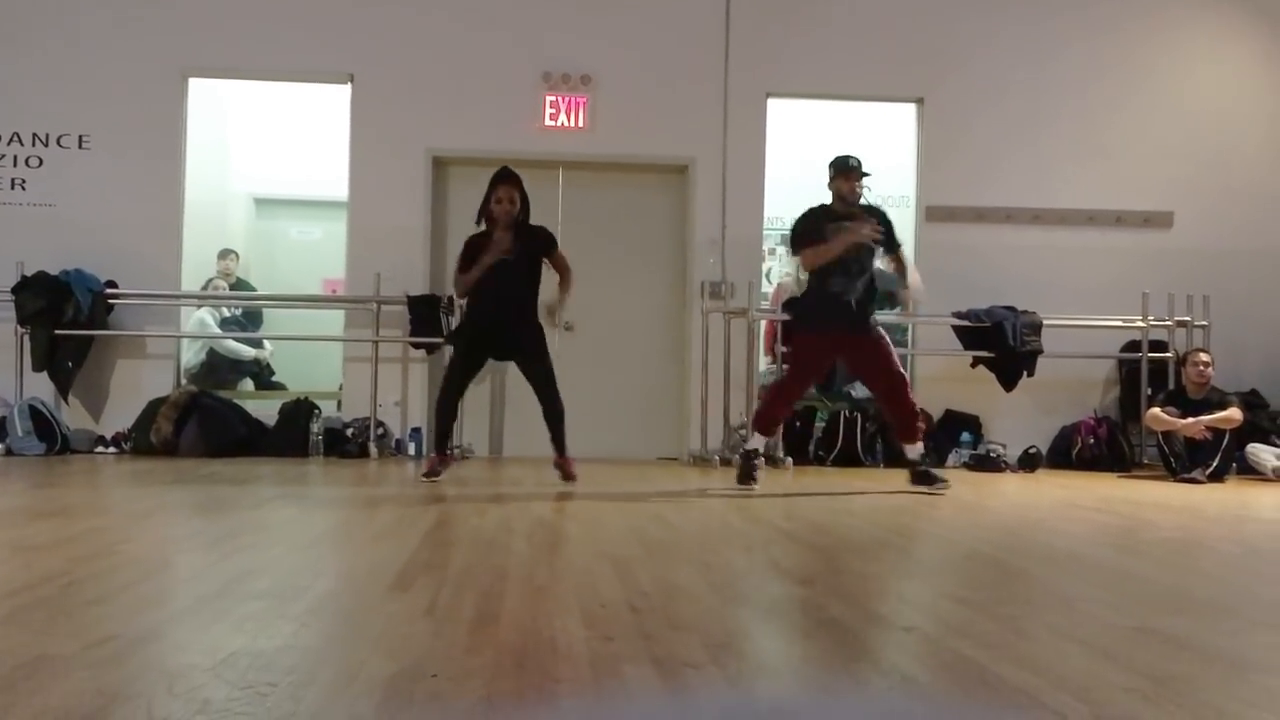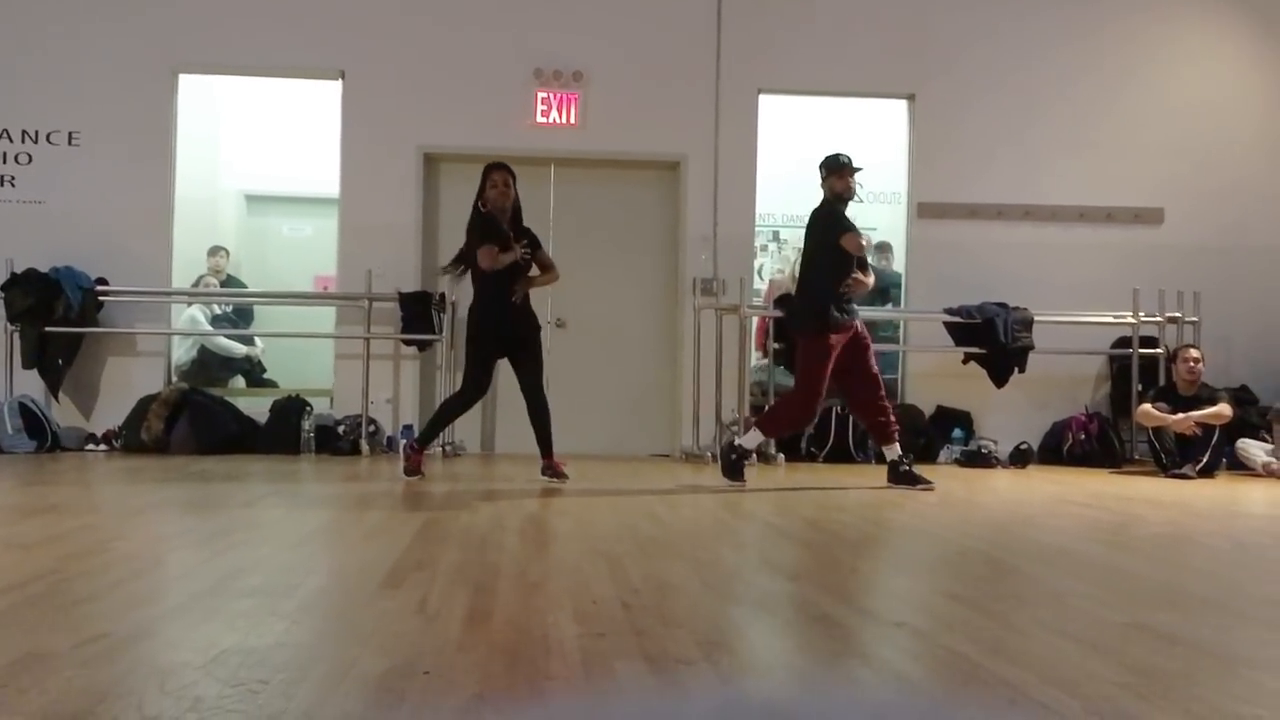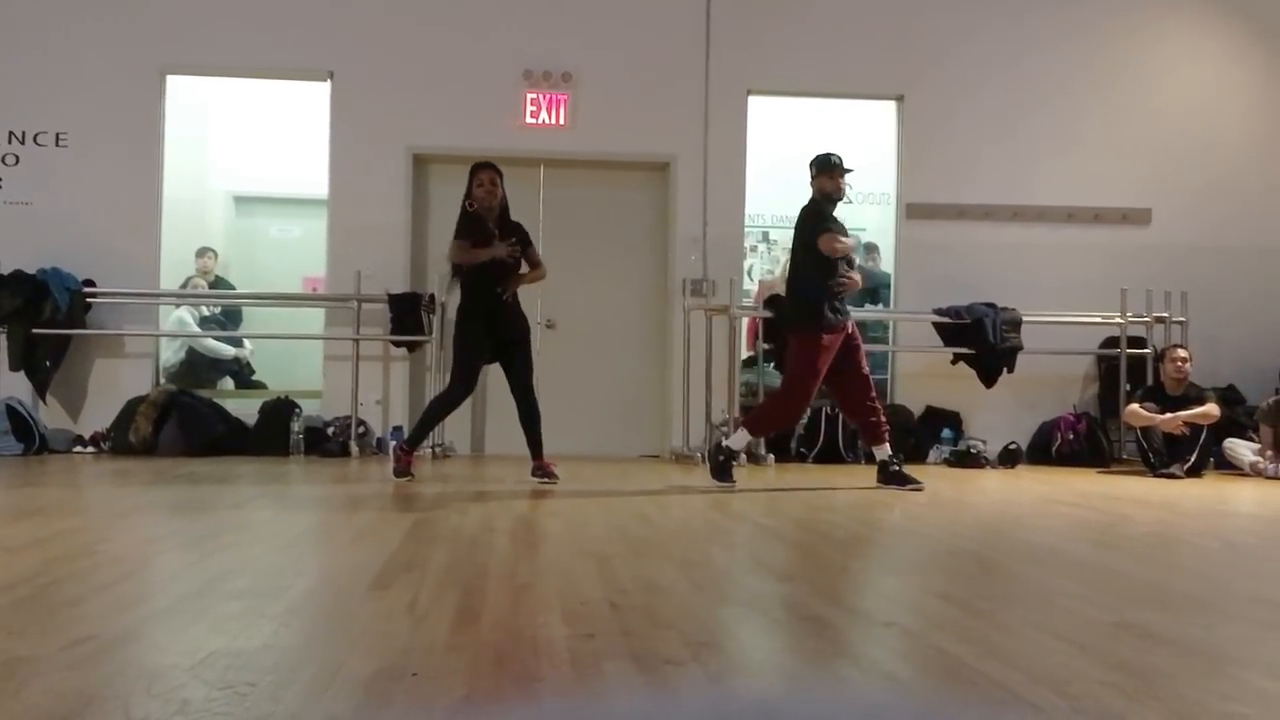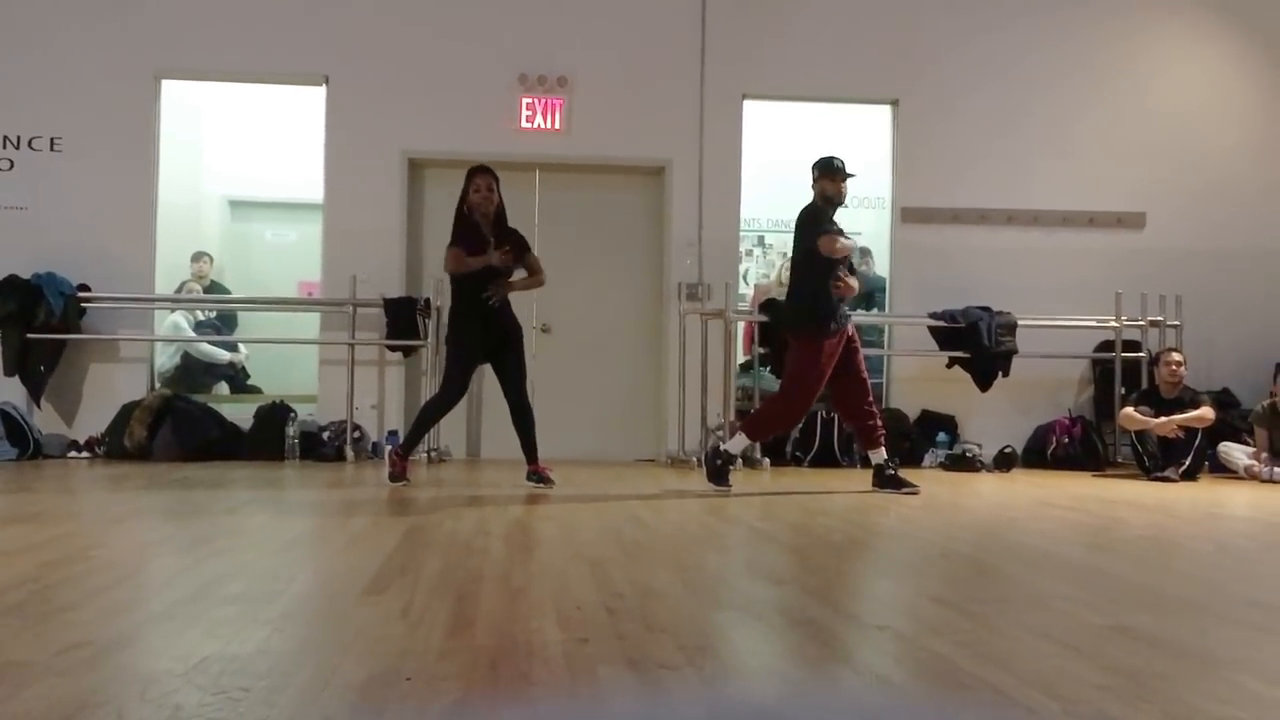
dt=0.3s
person 1, frame 1
left shoulder: (873, 218)
right shoulder: (813, 219)
left elbow: (897, 257)
right elbow: (808, 262)
left wrist: (909, 284)
right wrist: (848, 238)
left hip: (858, 323)
right hip: (815, 322)
left knee: (895, 386)
right knee: (789, 387)
left ankle: (917, 464)
right ankle: (751, 455)
person 1, frame 2
left shoulder: (841, 220)
right shoulder: (826, 215)
left elbow: (865, 271)
right elbow: (857, 245)
left wrist: (864, 281)
right wrist: (861, 242)
left hip: (846, 320)
right hip: (819, 323)
left knee: (871, 392)
right knee: (806, 400)
left ankle: (897, 465)
right ankle: (737, 450)
person 1, frame 3
left shoulder: (832, 222)
right shoulder: (813, 214)
left elbow: (845, 262)
right elbow: (833, 247)
left wrist: (853, 279)
right wrist: (850, 243)
left hip: (839, 320)
right hip: (811, 323)
left knee: (861, 393)
right knee: (794, 398)
left ankle: (887, 465)
right ankle: (725, 451)
person 1, frame 4
left shoulder: (834, 226)
right shoulder: (811, 216)
right elbow: (832, 247)
left wrist: (850, 285)
right wrist: (849, 244)
left hip: (838, 324)
right hip: (811, 326)
left knee: (859, 397)
right knee: (793, 400)
left ankle: (883, 469)
right ankle: (722, 455)
person 2, frame 1
left shoulder: (536, 236)
right shoulder: (476, 243)
left elbow: (564, 270)
right elbow: (461, 289)
left wrist: (559, 300)
right wrist: (487, 261)
left hip: (522, 328)
right hip: (479, 326)
left knee: (548, 391)
right knee: (451, 389)
left ankle: (562, 458)
right ankle: (440, 456)
person 2, frame 2
left shoulder: (524, 234)
right shoulder: (482, 227)
left elbow: (552, 272)
right elbow: (488, 262)
left wrist: (530, 281)
right wrist: (513, 255)
left hip: (521, 320)
right hip: (487, 320)
left knee: (534, 390)
right knee: (473, 389)
left ankle: (549, 461)
right ankle: (415, 449)
person 2, frame 3
left shoulder: (514, 231)
right shoulder: (468, 226)
left elbow: (540, 269)
right elbow: (460, 257)
left wrist: (520, 278)
right wrist: (494, 252)
left hip: (510, 320)
right hip: (475, 319)
left knee: (524, 390)
right knee: (459, 387)
left ankle: (539, 462)
right ankle: (405, 450)
person 2, frame 4
left shoulder: (511, 237)
right shoulder: (464, 230)
left elbow: (539, 276)
right elbow: (453, 264)
left wrist: (510, 284)
right wrist: (487, 259)
left hip: (503, 324)
right hip: (467, 323)
left knee: (518, 395)
right knee: (452, 391)
left ankle: (534, 466)
right ankle: (400, 455)
